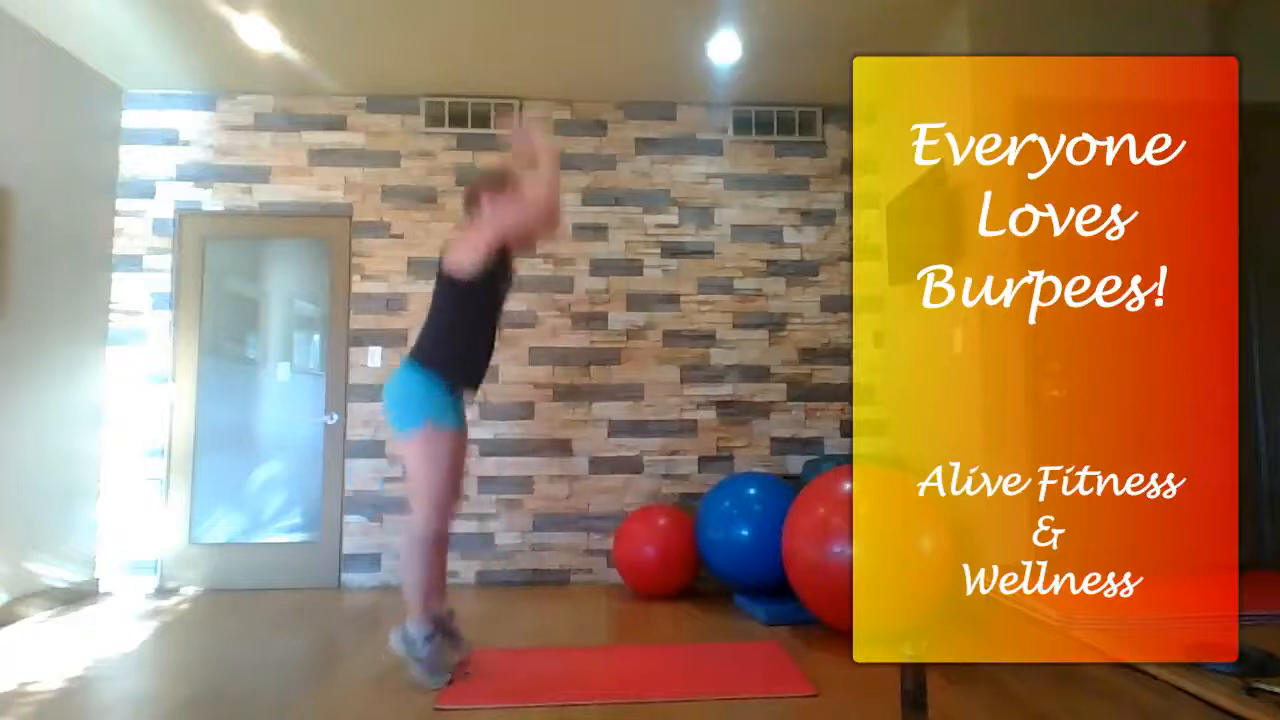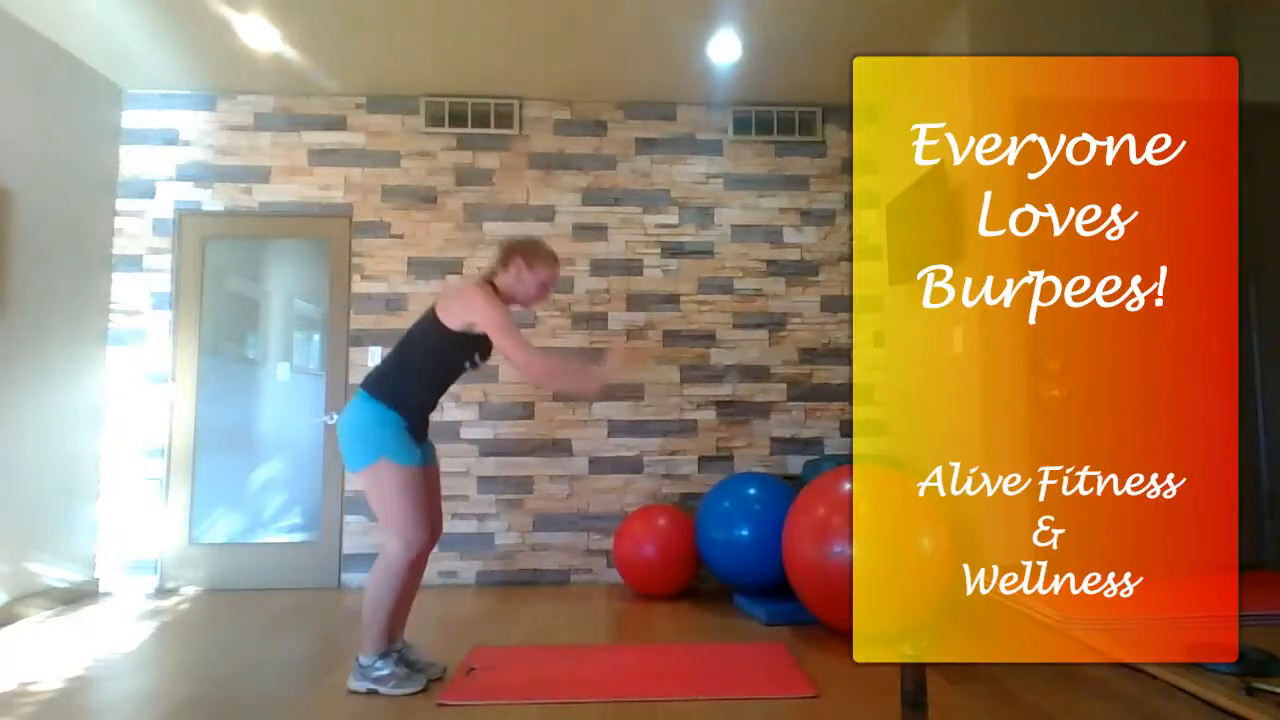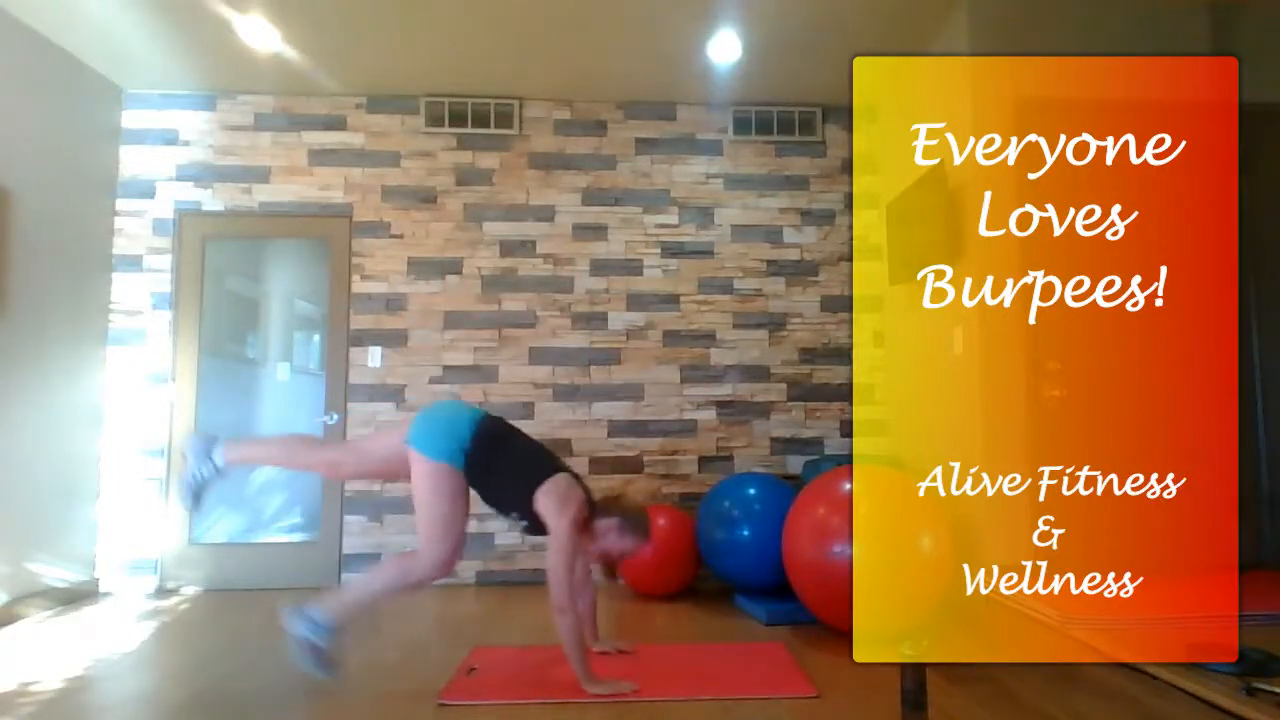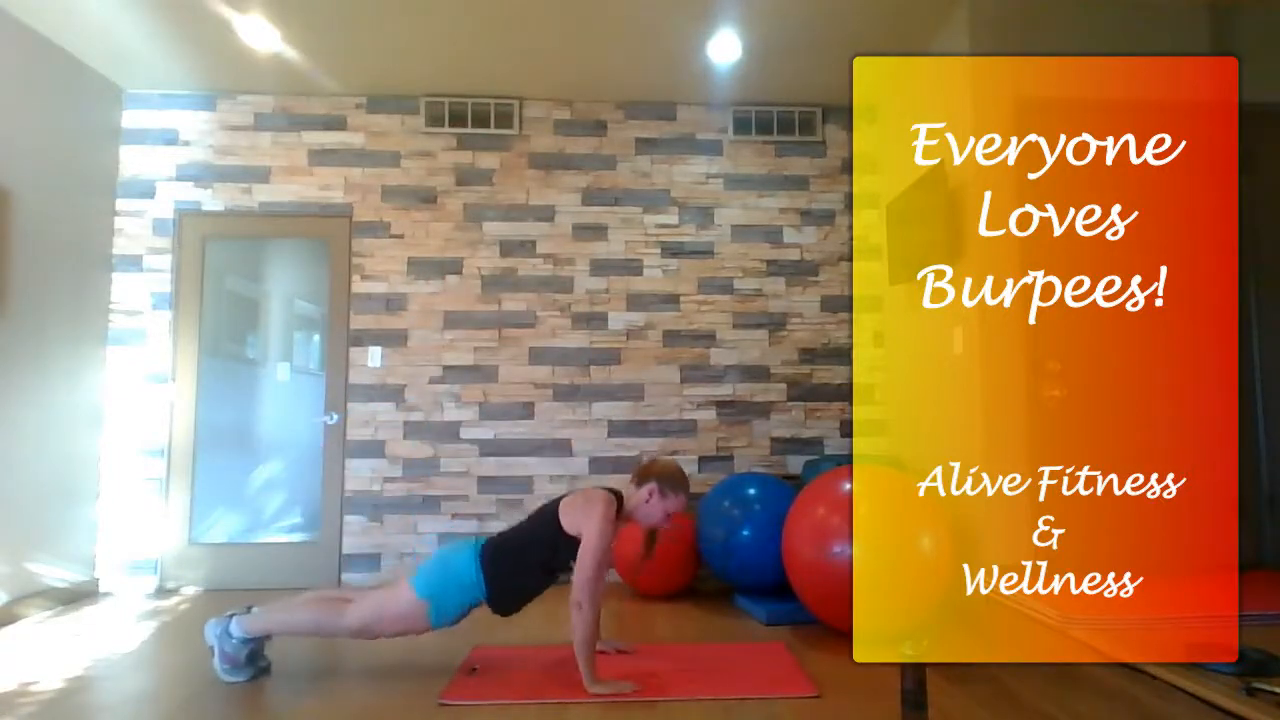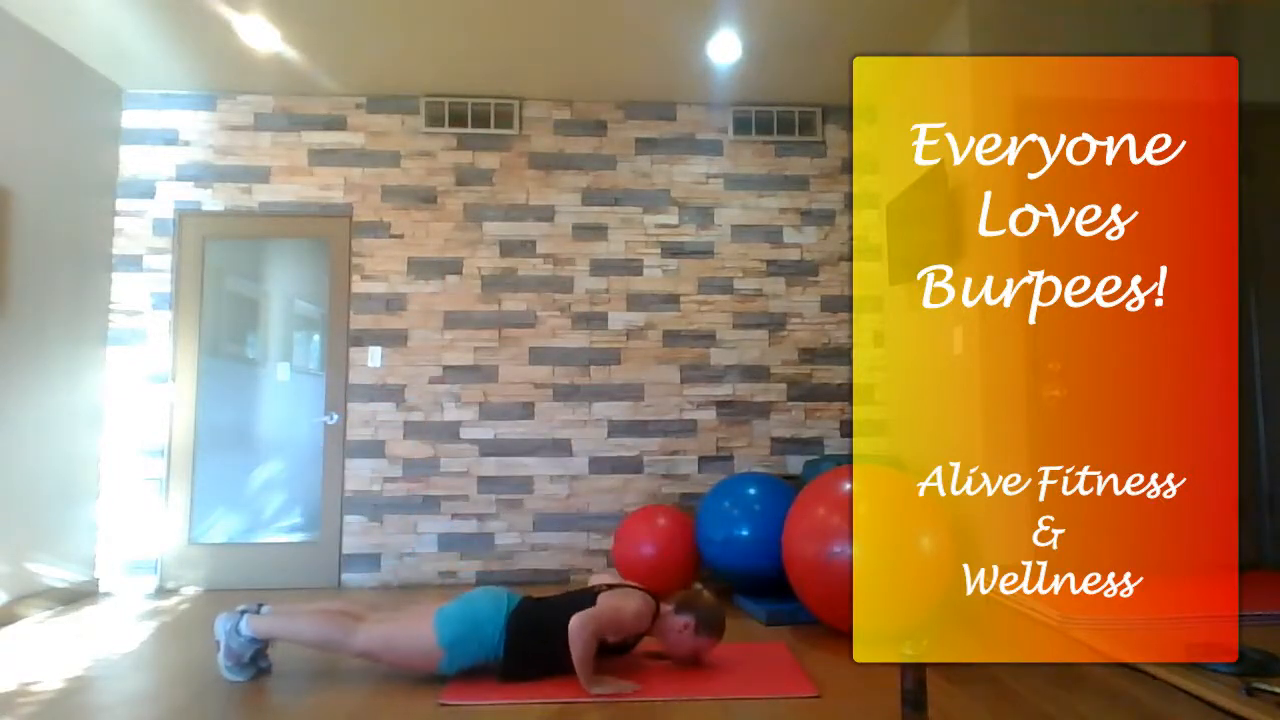
dt=0.7s
person 1, frame 1
left shoulder: (492, 250)
right shoulder: (473, 240)
left elbow: (546, 219)
right elbow: (539, 201)
left wrist: (531, 164)
right wrist: (543, 153)
left hip: (441, 389)
right hip: (422, 388)
left knee: (440, 510)
right knee: (430, 513)
left ankle: (433, 616)
right ankle: (417, 632)
person 1, frame 2
left shoulder: (486, 306)
right shoulder: (479, 299)
left elbow: (533, 365)
right elbow: (535, 369)
left wrist: (586, 374)
right wrist: (597, 374)
left hip: (403, 421)
right hip: (376, 418)
left knee: (425, 535)
right knee: (405, 540)
left ankle: (391, 645)
right ankle: (369, 663)
person 1, frame 3
left shoulder: (583, 515)
right shoulder: (569, 517)
left elbow: (581, 576)
right elbow: (562, 599)
left wrist: (596, 638)
right wrist: (588, 679)
left hip: (450, 425)
right hip: (450, 435)
left knee: (329, 461)
right knee: (438, 557)
left ankle: (214, 453)
right ankle: (319, 619)
person 1, frame 4
left shoulder: (605, 508)
right shoulder: (602, 513)
left elbow: (587, 586)
right elbow: (583, 599)
left wrist: (593, 641)
right wrist: (591, 679)
left hip: (471, 566)
right hip: (467, 575)
left knee: (359, 603)
right knee: (353, 621)
left ankle: (248, 620)
right ankle: (238, 629)
person 1, frame 5
left shoulder: (636, 597)
right shoulder: (640, 613)
right elbow: (580, 627)
left wrist: (618, 649)
right wrist: (592, 681)
left hip: (500, 611)
right hip: (490, 629)
left knee: (370, 621)
right knee: (359, 638)
left ankle: (258, 617)
right ankle: (246, 627)
